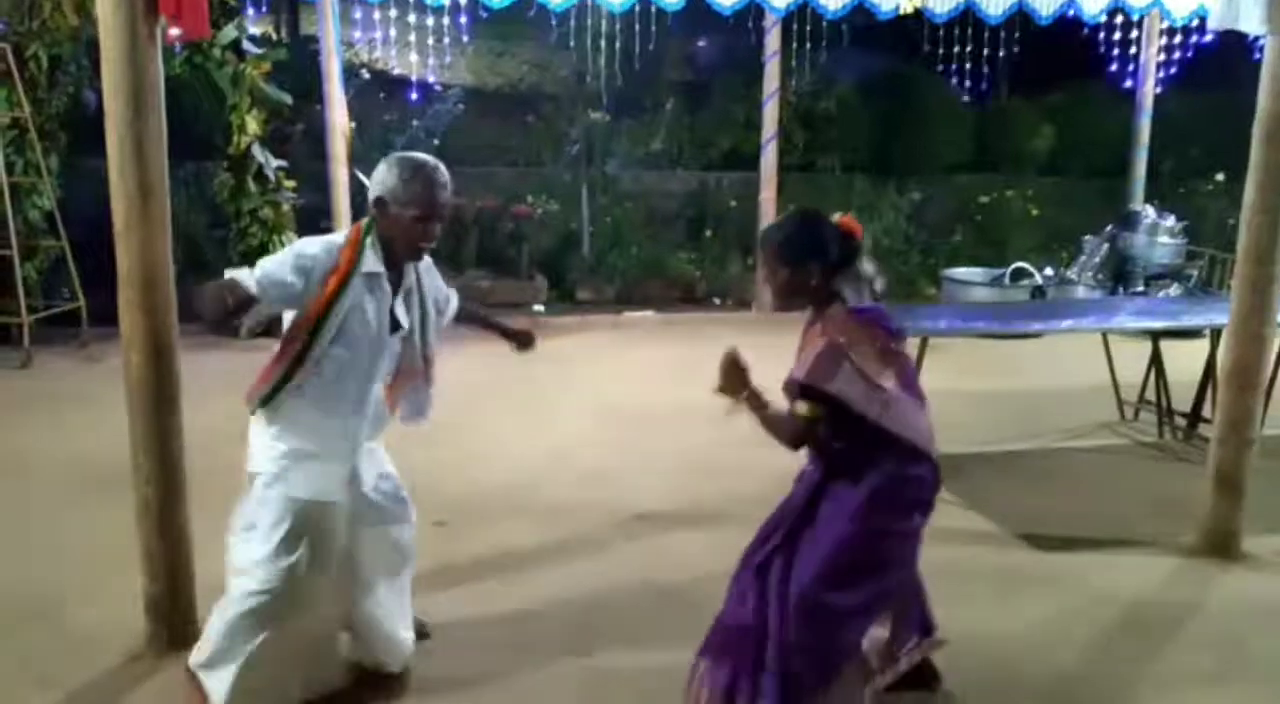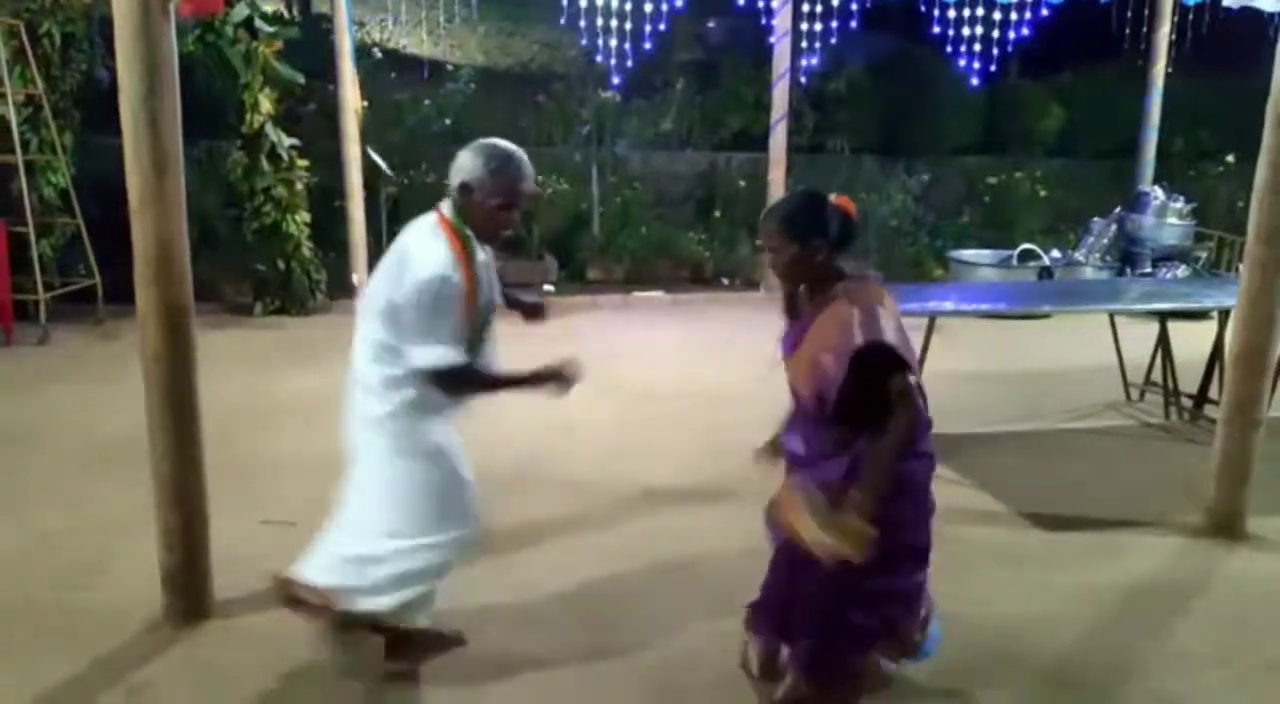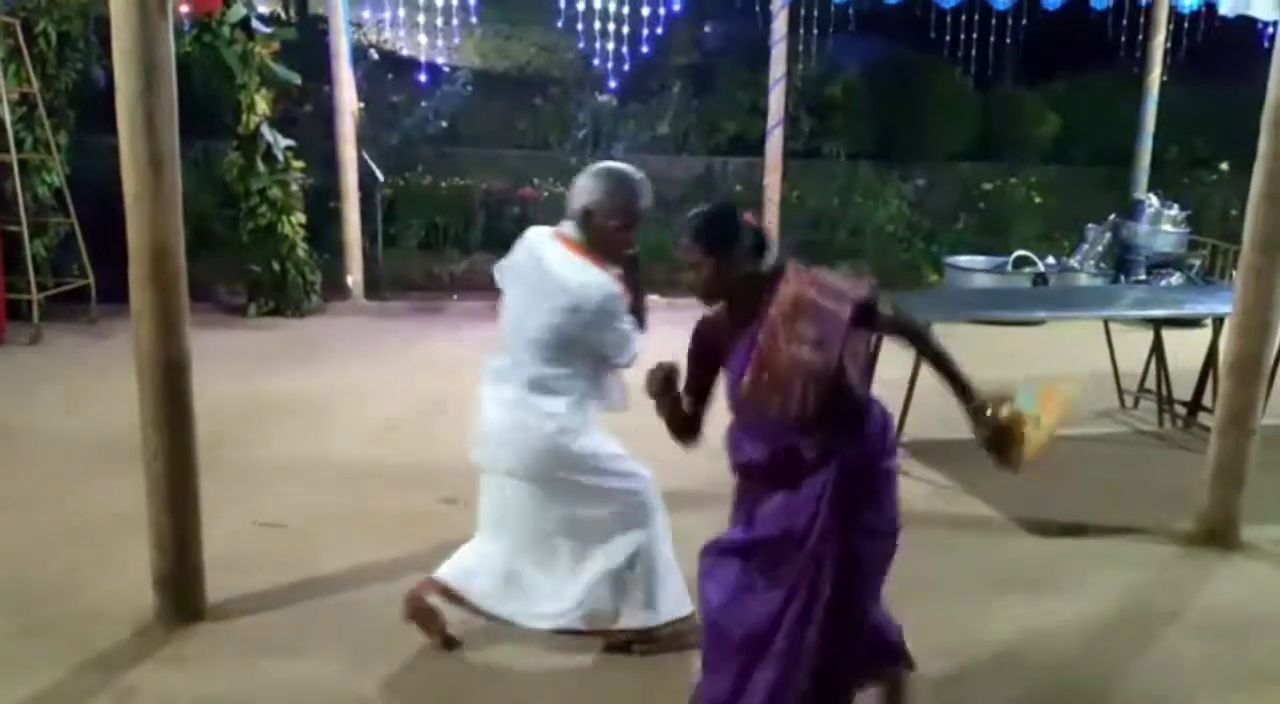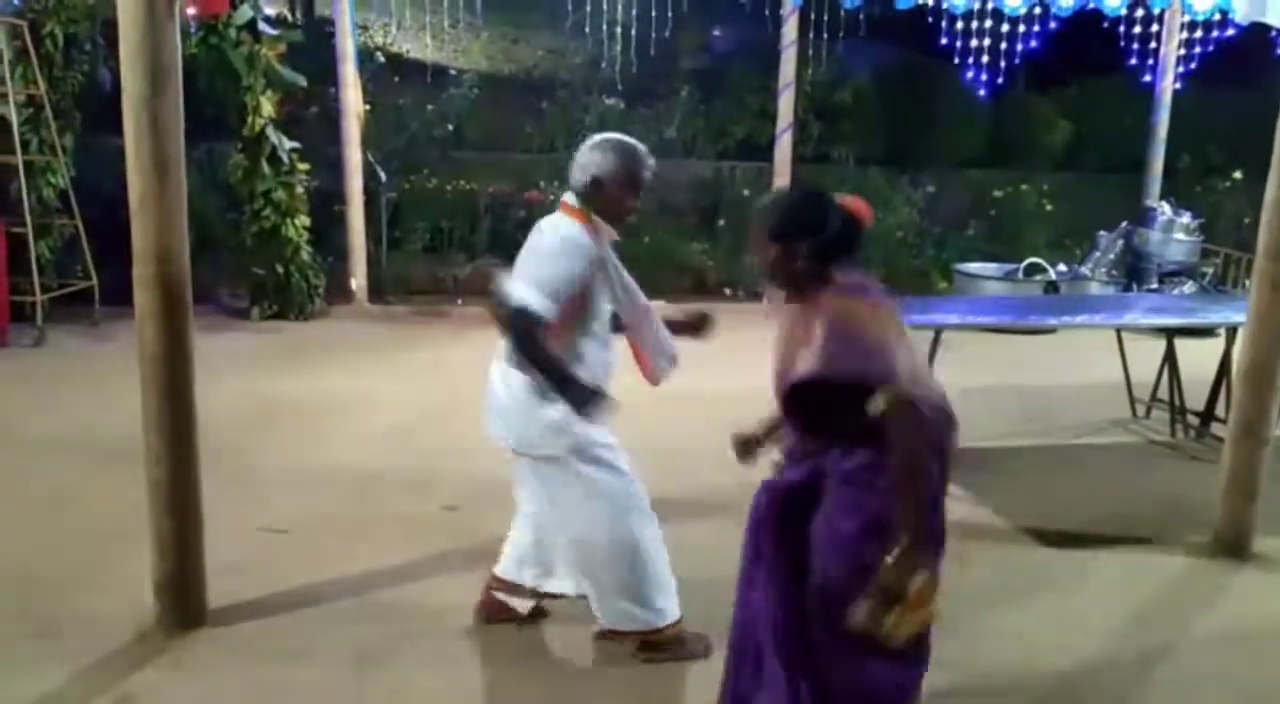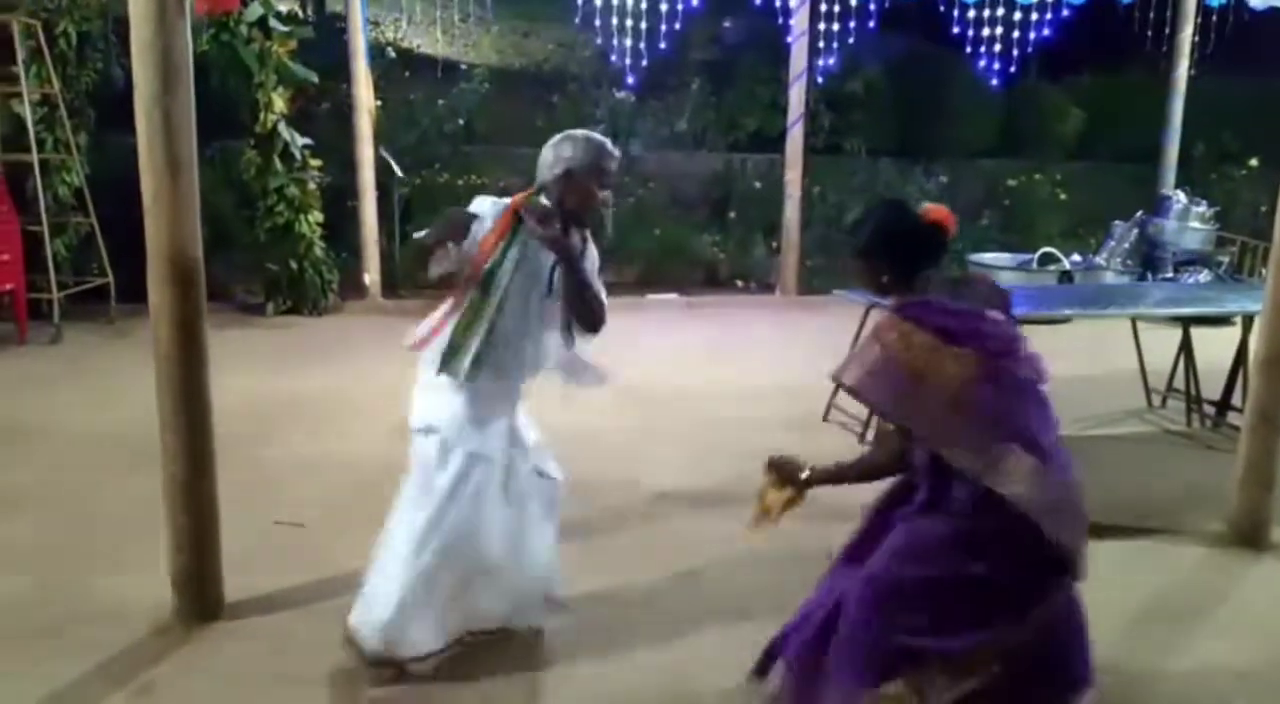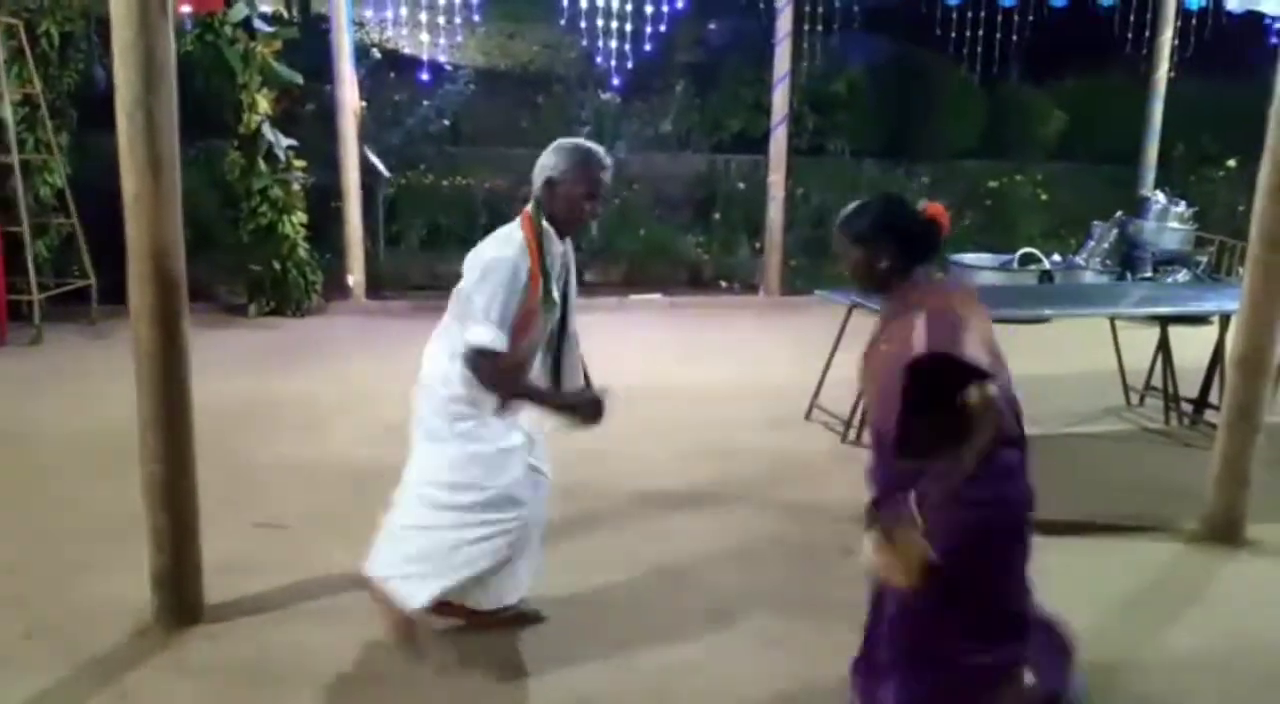
dt=0.4s
person 1, frame 1
left shoulder: (419, 272)
right shoulder: (321, 260)
left elbow: (449, 309)
right elbow: (226, 294)
left wrist: (506, 331)
right wrist: (226, 300)
left hip: (354, 440)
right hip: (297, 442)
left knee: (388, 524)
right knee: (275, 572)
left ankle: (381, 649)
person 1, frame 2
left shoulder: (440, 232)
right shoulder: (436, 271)
right elbow: (447, 376)
left wrist: (515, 303)
right wrist: (538, 378)
left hip: (411, 407)
right hip: (396, 410)
left knee: (436, 516)
right knee: (439, 525)
left ankle: (401, 624)
right ankle: (324, 586)
person 1, frame 3
left shoulder: (532, 244)
right shoulder: (596, 292)
right elbow: (625, 353)
right wrist: (634, 292)
left hip: (501, 416)
right hip: (549, 431)
left knee: (514, 527)
right knee: (632, 501)
left ankle: (435, 596)
right ankle: (651, 622)
person 1, frame 4
left shoulder: (565, 229)
right shoulder: (570, 241)
left elbow: (599, 318)
right elbow: (511, 313)
left wrist: (672, 326)
right wrist: (568, 386)
left hip: (529, 398)
right hip: (544, 403)
left knee: (551, 499)
right knee: (612, 504)
left ankle: (507, 594)
right ankle: (651, 627)
person 1, frame 5
left shoulder: (580, 246)
right shoulder: (497, 216)
left elbow: (593, 323)
right elbow: (430, 247)
left wrist: (565, 253)
right wrist: (448, 232)
left hip: (502, 399)
right hip: (456, 395)
left knee: (535, 489)
right knee: (441, 517)
left ankle: (506, 600)
right ankle: (376, 632)
person 1, frame 6
left shoulder: (556, 246)
right shoulder: (510, 257)
left elbow: (556, 327)
right elbow: (484, 362)
left wrist: (580, 384)
right wrist: (560, 403)
left hip: (497, 401)
right hip: (463, 398)
left knee: (524, 488)
right knee: (499, 500)
left ankle: (487, 599)
right ankle: (400, 585)
person 2, frame 1
left shoulder: (835, 338)
right shoulder: (847, 305)
left elbow: (796, 434)
left wrist: (745, 390)
left hip: (878, 476)
right hip: (866, 466)
left knee: (815, 587)
right knee: (874, 576)
right ankle: (906, 663)
person 2, frame 2
left shoulder: (862, 309)
right shoulder: (800, 299)
left elbow: (907, 410)
left wrist: (866, 498)
right wrist: (788, 435)
left hip: (873, 462)
right hip: (827, 457)
left knee: (844, 570)
person 2, frame 3
left shoulder: (809, 296)
right shoulder: (714, 331)
left elbow: (908, 330)
right elbow: (687, 431)
left wrist: (975, 408)
right wrist: (667, 399)
left hip: (846, 470)
right hip: (770, 478)
left knee: (832, 598)
right knee: (739, 591)
person 2, frame 4
left shoulder: (842, 319)
right shoulder: (823, 301)
left elbow: (916, 422)
left wrist: (909, 549)
right wrist: (768, 432)
left hip: (871, 483)
right hip: (829, 473)
left knee: (855, 620)
right knee: (788, 595)
person 2, frame 5
left shoulder: (896, 338)
right shoulder: (980, 296)
left elbow: (894, 455)
right elbow: (1028, 372)
left wrist: (807, 477)
left hip: (977, 496)
right hip: (1033, 482)
left knee: (882, 601)
person 2, frame 6
left shoulder: (938, 315)
right shoulder: (903, 311)
left elbow: (993, 417)
left wrist: (932, 505)
left hip: (966, 498)
right hip: (921, 488)
left knee: (934, 627)
